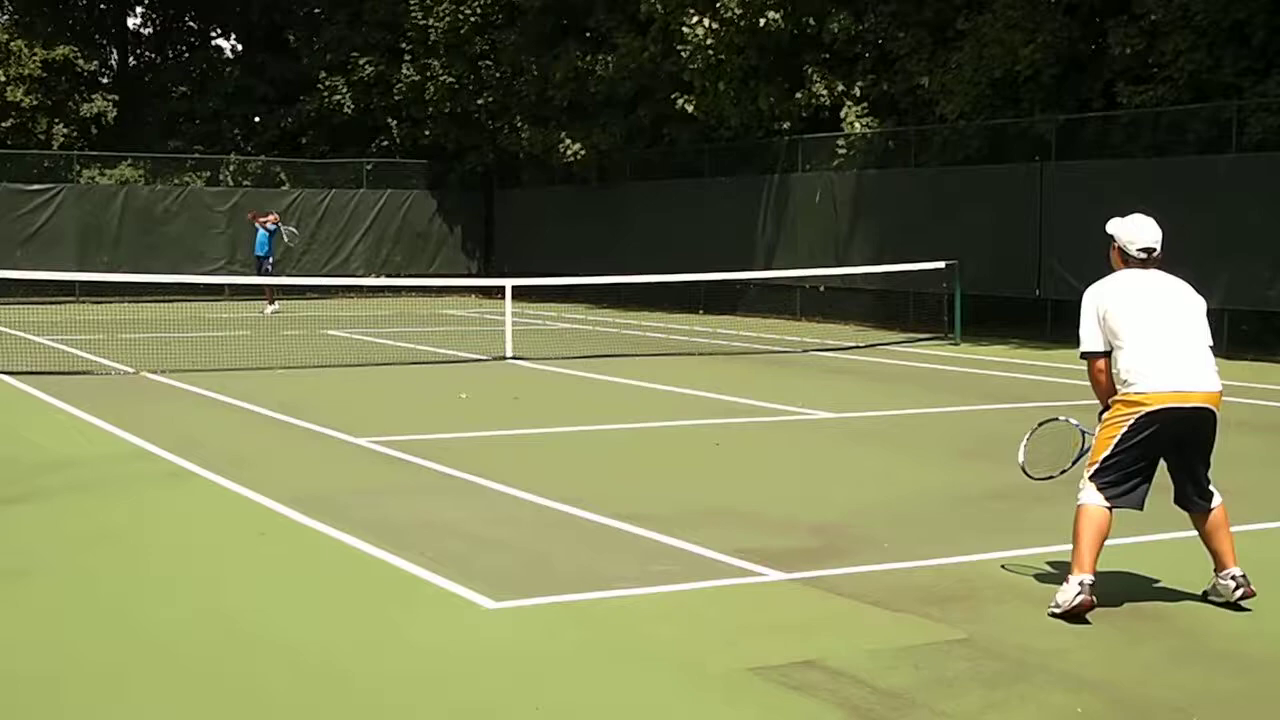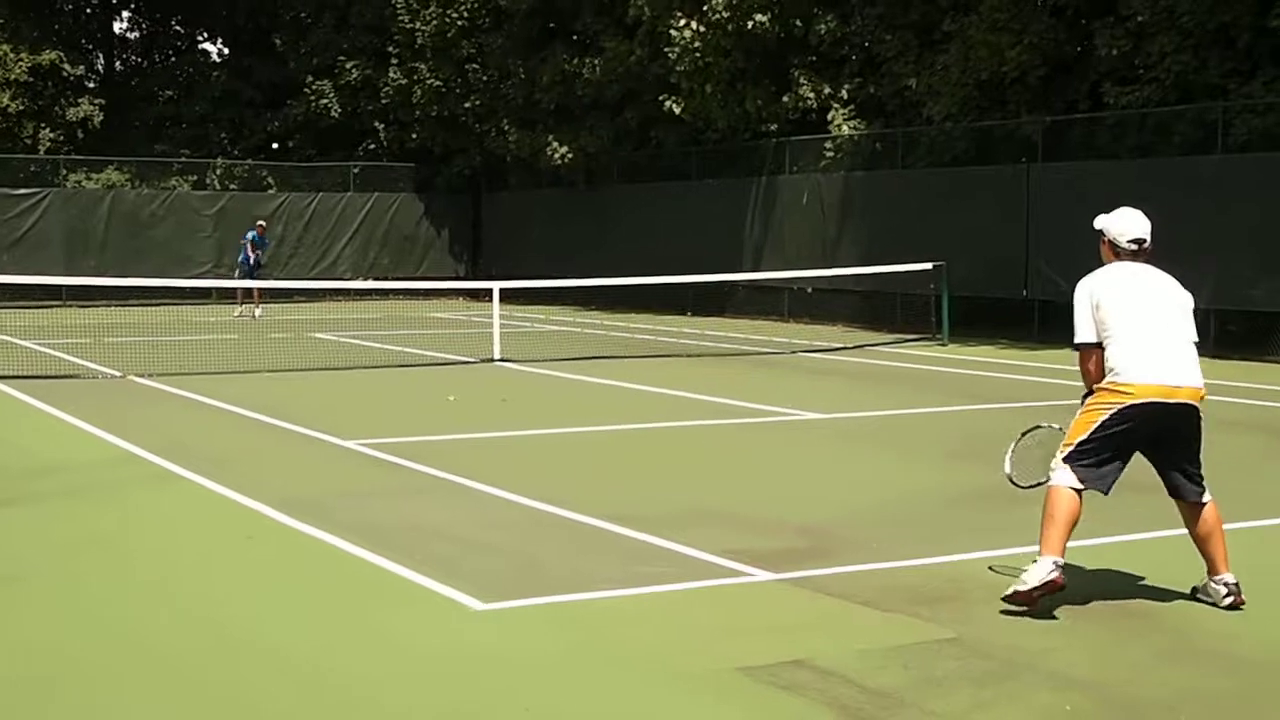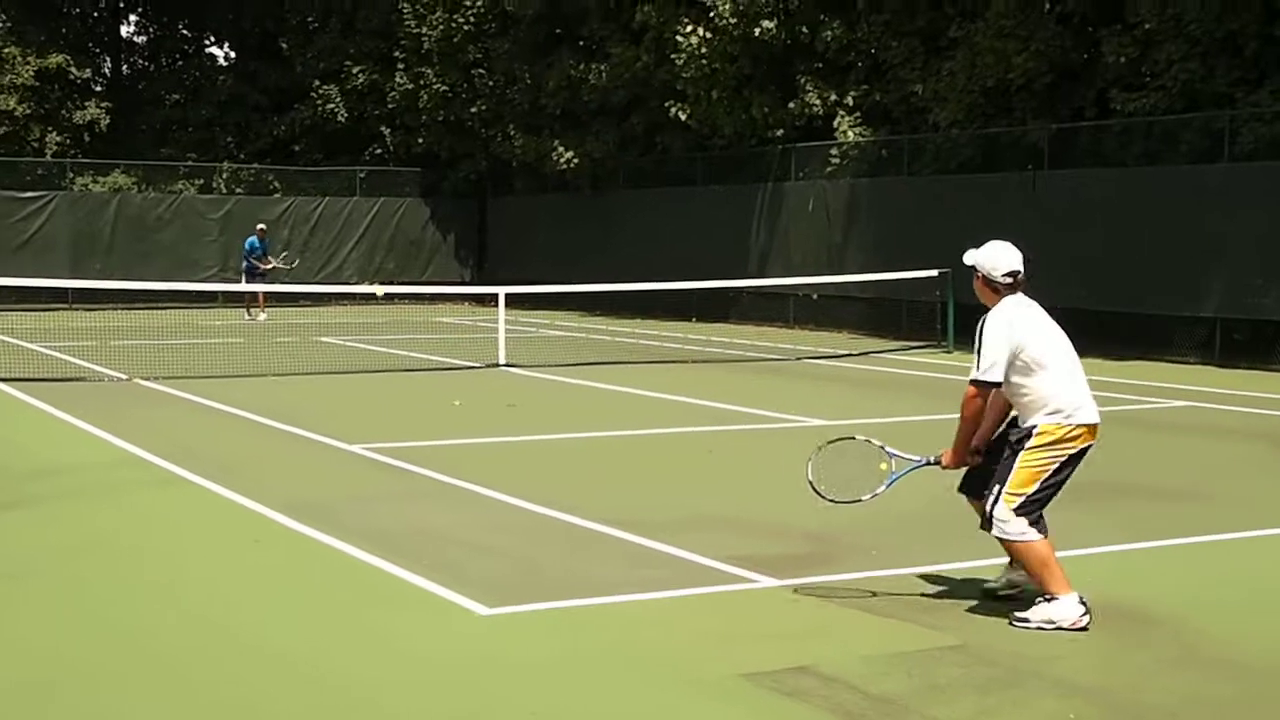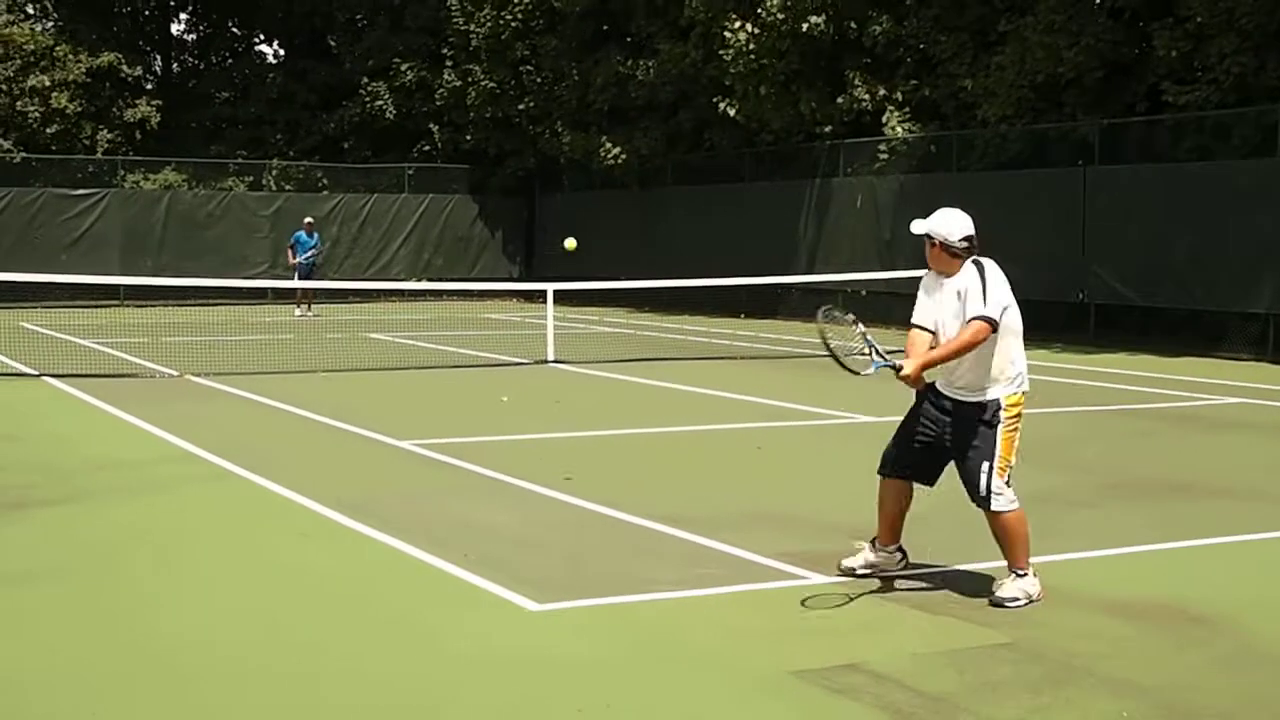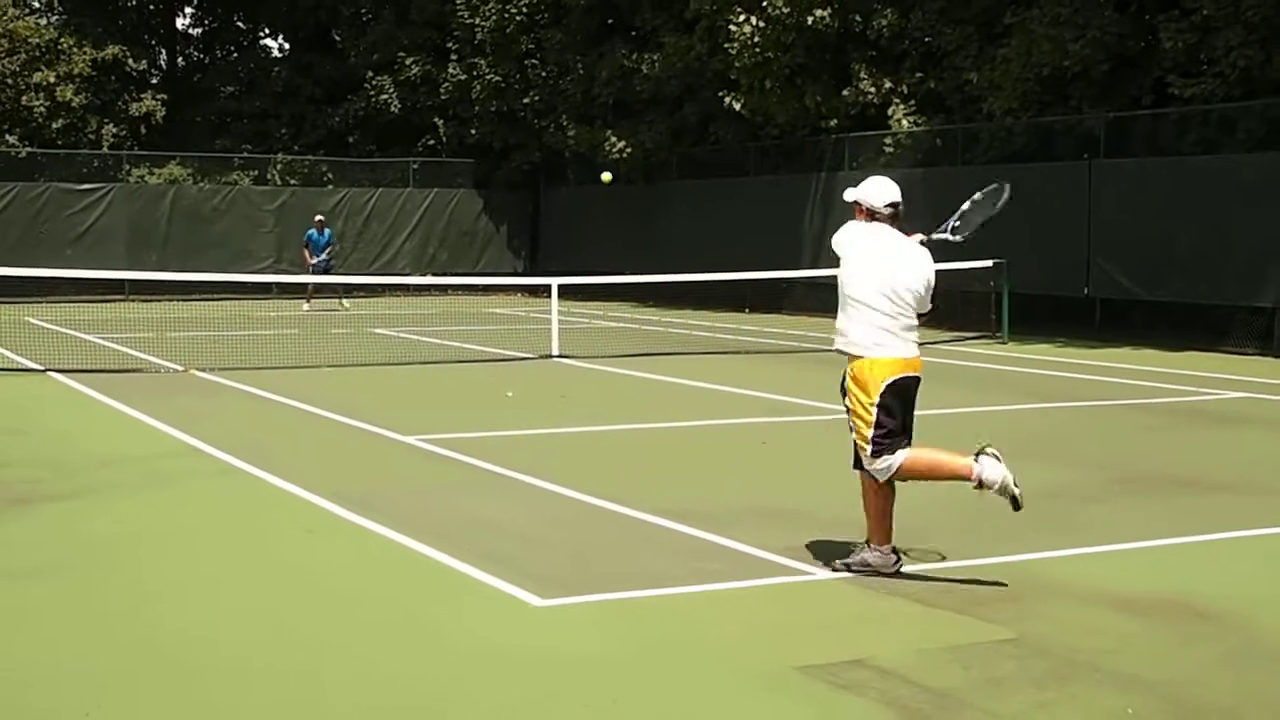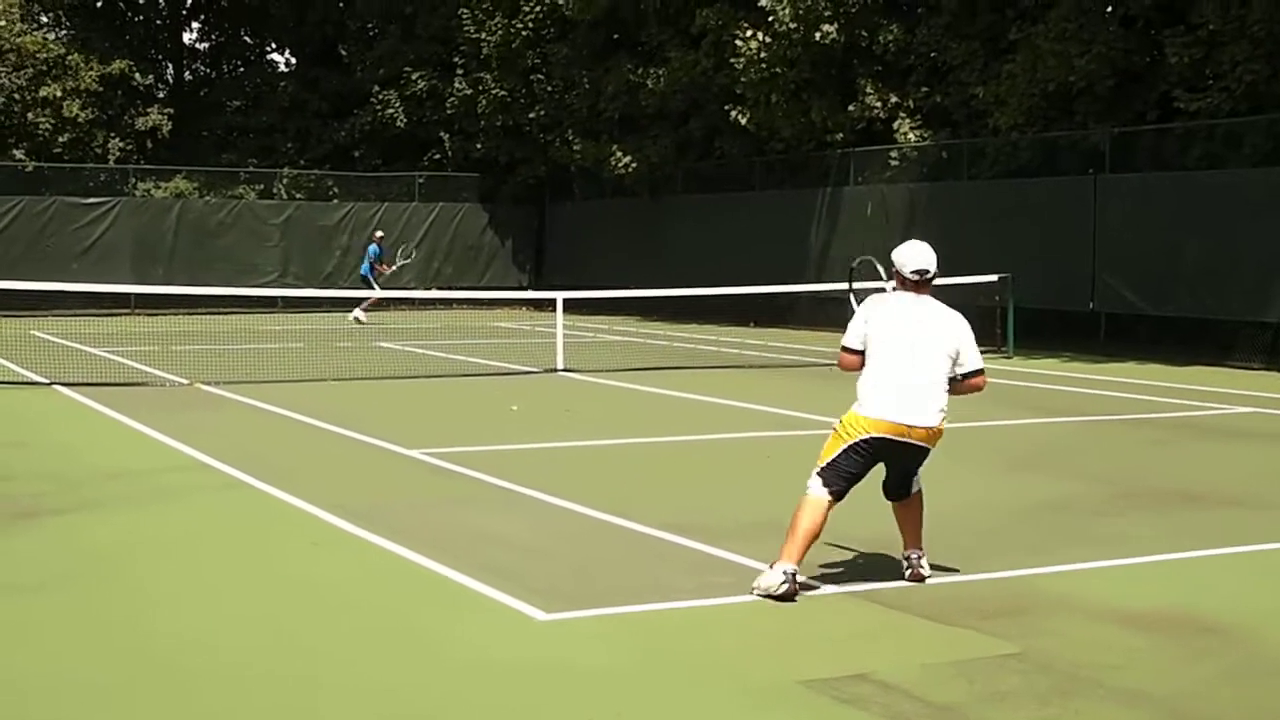
dt=0.5s
person 1, frame 1
left shoulder: (1099, 293)
right shoulder: (1185, 290)
left elbow: (1099, 368)
right elbow: (1199, 351)
left wrist: (1113, 412)
left hip: (1145, 398)
right hip: (1204, 396)
left knee: (1098, 487)
right knee: (1199, 491)
left ankle: (1080, 583)
right ankle: (1230, 577)
person 1, frame 2
left shoulder: (1092, 284)
right shoulder: (1173, 286)
left elbow: (1090, 359)
left wrist: (1100, 401)
left hip: (1129, 392)
right hip: (1186, 393)
left knee: (1070, 471)
right knee: (1190, 488)
left ankle: (1048, 565)
right ankle: (1223, 582)
person 1, frame 3
left shoulder: (999, 321)
right shoulder: (1017, 312)
left elbow: (977, 394)
right elbow: (1001, 389)
left wrist: (958, 448)
right wrist: (978, 440)
left hip: (1060, 426)
right hip: (1037, 421)
left knee: (1006, 514)
right knee: (978, 486)
left ankle: (1065, 604)
right ankle: (1023, 568)
person 1, frame 4
left shoulder: (983, 274)
right shoulder: (931, 281)
left elbow: (977, 332)
right elbow: (920, 334)
left wrist: (925, 363)
right wrist: (915, 366)
left hip: (993, 401)
right hip: (943, 394)
left knee: (992, 490)
right knee: (897, 466)
left ankle: (1022, 577)
right ankle: (886, 551)
person 1, frame 5
left shoulder: (852, 235)
right shoulder: (921, 257)
left hip: (873, 364)
right hip: (906, 364)
left knee: (886, 459)
right knee: (872, 458)
left ankle: (979, 468)
right ankle: (878, 550)
person 1, frame 6
left shoulder: (875, 305)
right shoulder: (955, 321)
left elbow: (848, 361)
right elbow: (975, 381)
left hip: (872, 420)
right hip: (925, 429)
left knee: (820, 489)
right knee: (903, 485)
left ankle: (784, 571)
right ankle: (916, 559)
